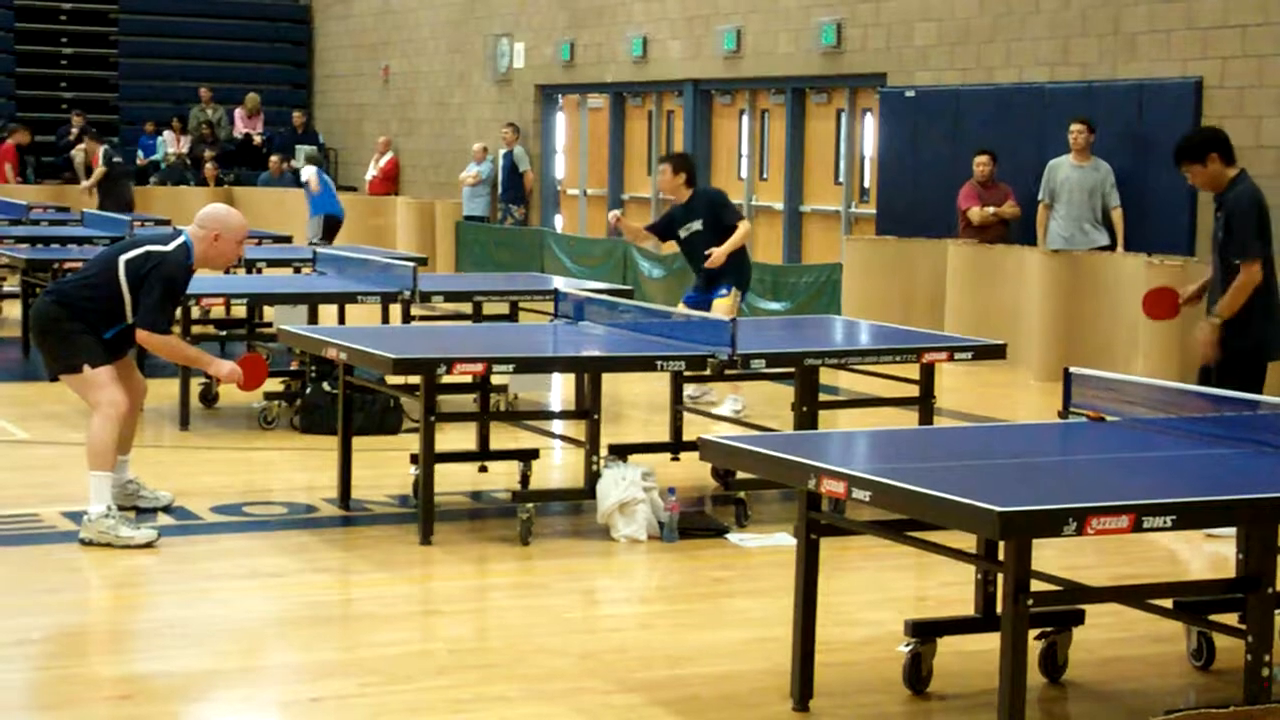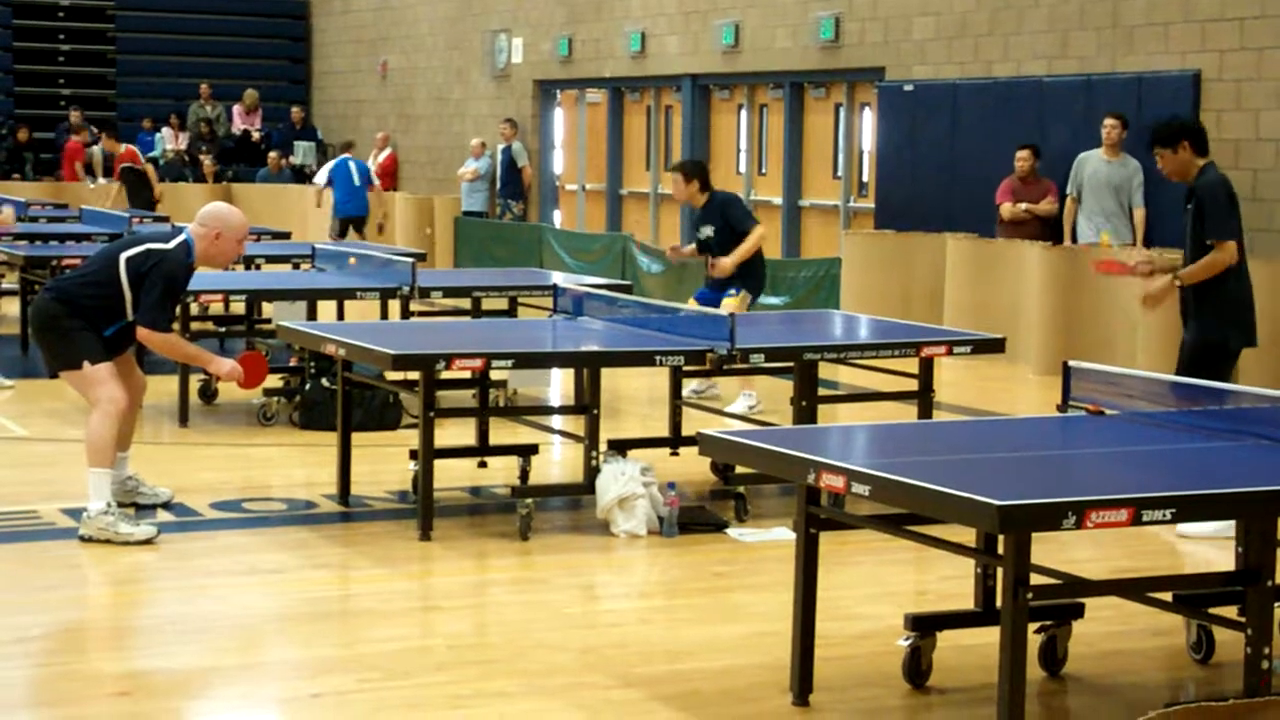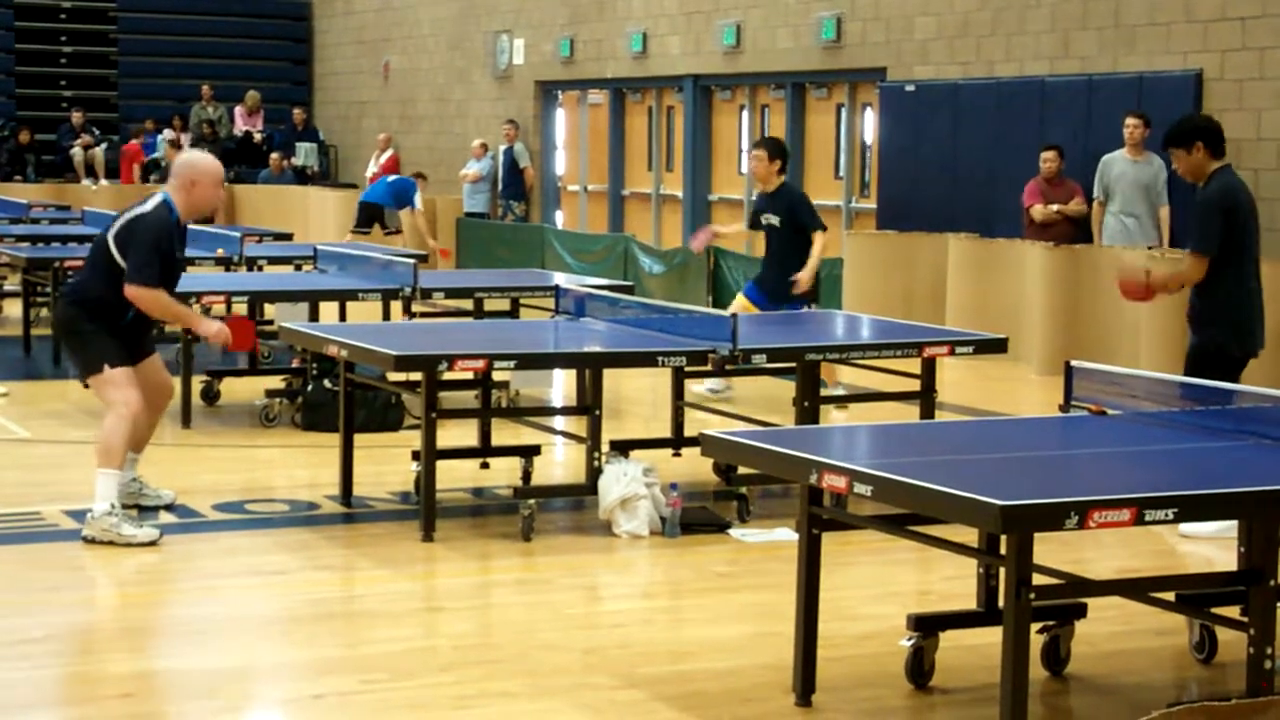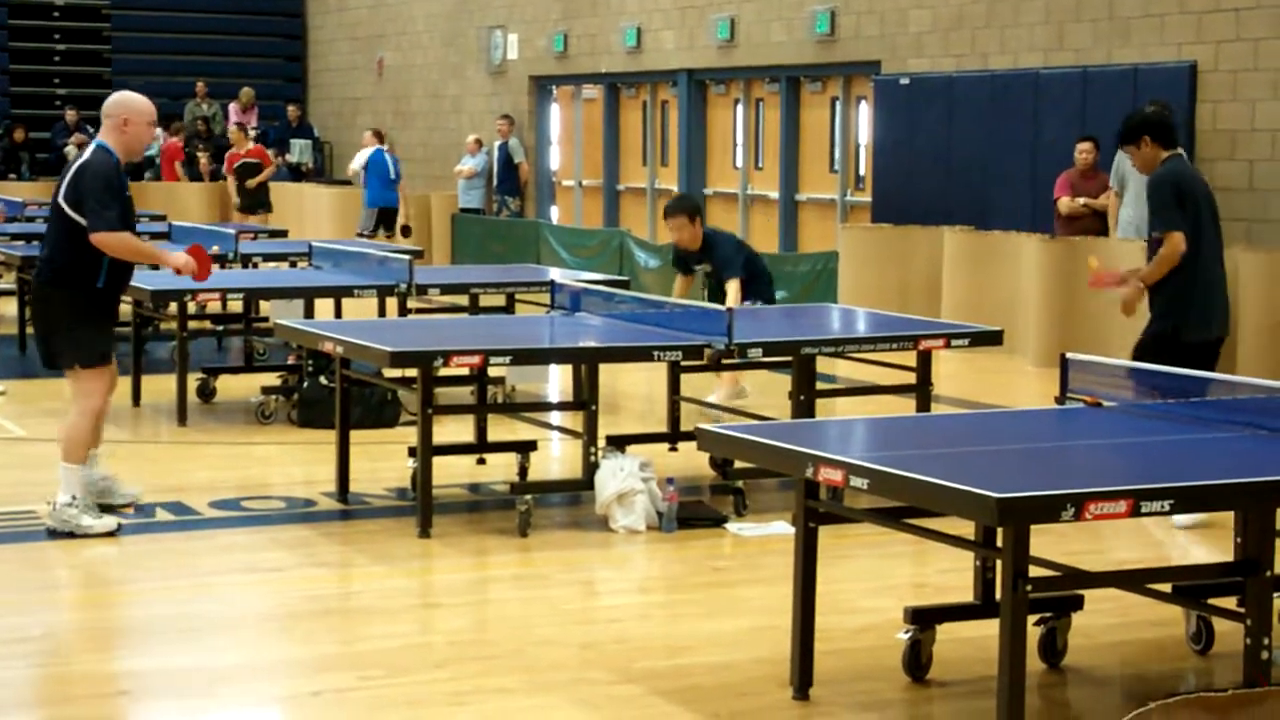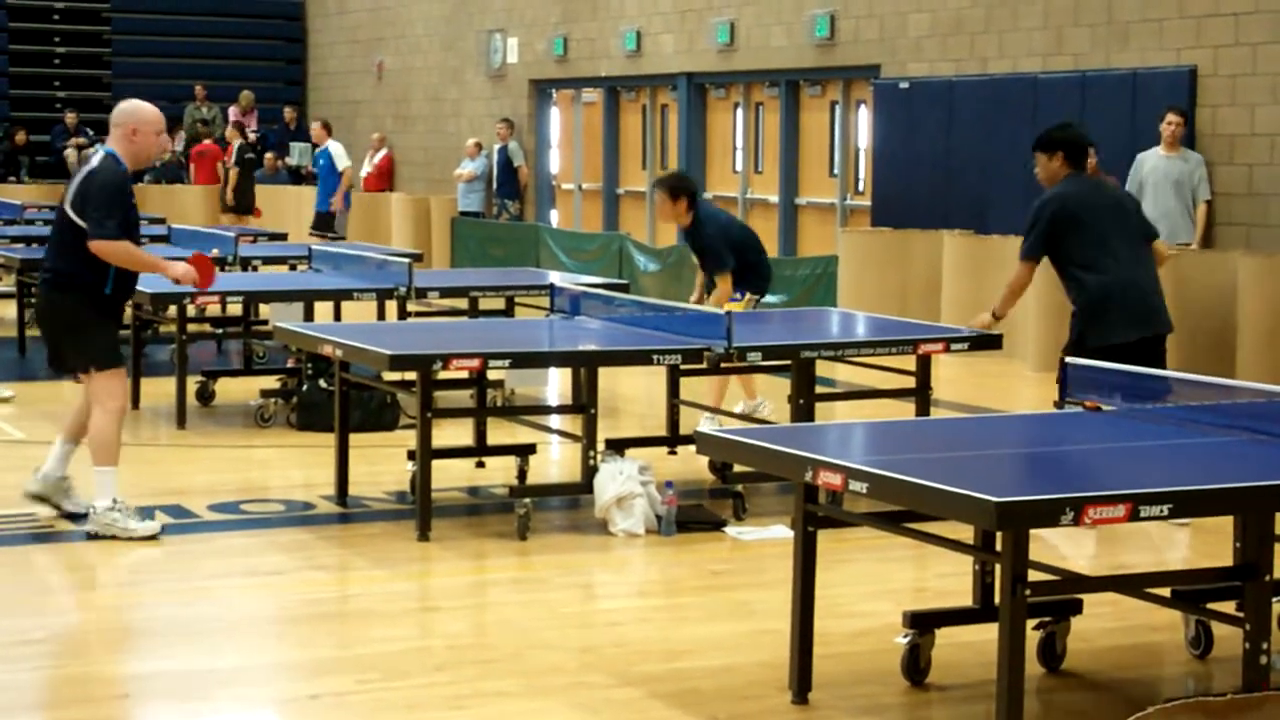
dt=0.7s
person 1, frame 1
left shoulder: (1243, 200)
right shoulder: (1228, 197)
left wrist: (1213, 320)
right wrist: (1202, 287)
left hip: (1246, 332)
right hip: (1228, 329)
person 1, frame 2
left shoulder: (1211, 187)
right shoulder: (1202, 188)
left elbow: (1226, 255)
left wrist: (1172, 282)
right wrist: (1164, 267)
left hip: (1220, 322)
right hip: (1207, 320)
person 1, frame 3
left shoulder: (1215, 195)
right shoulder: (1232, 189)
left elbow: (1196, 269)
left wrist: (1153, 280)
right wrist: (1174, 279)
left hip: (1222, 326)
right hip: (1233, 322)
person 1, frame 4
left shoulder: (1163, 180)
right shoulder: (1192, 178)
left elbow: (1175, 245)
left wrist: (1140, 283)
right wrist: (1144, 273)
left hip: (1184, 312)
right hip: (1209, 312)
person 1, frame 5
left shoulder: (1052, 203)
right shoulder: (1120, 196)
left elbow: (1022, 277)
right elbow: (1159, 253)
left wrist: (995, 314)
left hip: (1100, 320)
right hip: (1150, 316)
person 2, frame 1
left shoulder: (175, 253)
right shoulder: (170, 264)
left elbow: (148, 328)
right elbow: (149, 336)
right wrist: (210, 364)
left hip: (85, 321)
right hip: (60, 320)
left knee: (133, 392)
right knee: (112, 405)
left ankle: (121, 485)
right ankle: (99, 516)
person 2, frame 2
left shoulder: (176, 250)
right shoulder: (170, 262)
left elbow: (148, 325)
right elbow: (150, 333)
right wrist: (212, 362)
left hip: (85, 316)
right hip: (60, 317)
left knee: (133, 388)
right knee: (111, 401)
left ankle: (120, 482)
right ankle: (98, 513)
person 2, frame 3
left shoulder: (170, 219)
right shoulder: (155, 223)
right elbow: (138, 291)
right wrist: (198, 323)
left hip: (117, 320)
right hip: (85, 319)
left knee: (160, 390)
right knee: (126, 404)
left ankle: (126, 483)
right ankle: (104, 513)
person 2, frame 4
left shoulder: (102, 165)
right shoulder: (99, 168)
right elbow: (104, 236)
right wrist: (166, 258)
left hip: (83, 294)
right hip: (70, 297)
left knee: (103, 383)
right knee: (91, 397)
left ankle: (90, 478)
right ankle: (66, 505)
person 2, frame 5
left shoulder: (110, 173)
right shoulder: (106, 176)
right elbow: (103, 244)
right wrist: (166, 268)
left hip: (82, 300)
right hip: (75, 301)
left knee: (99, 395)
right knee: (112, 398)
left ankle: (51, 476)
right ankle: (106, 509)
person 3, frame 1
left shoulder: (712, 198)
right shoulder: (675, 216)
left elbow: (745, 227)
right elbow: (642, 236)
left wrist: (724, 250)
right wrist: (621, 222)
left hip: (731, 277)
right hip: (705, 281)
left ankle: (735, 399)
right ankle: (700, 388)
person 3, frame 2
left shoulder: (727, 203)
right shoulder: (699, 216)
left elbow: (758, 232)
right elbow: (701, 248)
left wrist: (732, 260)
right wrist: (679, 251)
left hip: (745, 280)
right hip: (719, 281)
left ankle: (749, 396)
right ankle: (705, 382)
person 3, frame 3
left shoulder: (794, 198)
right shoulder: (763, 199)
left elbow: (819, 236)
left wrist: (809, 269)
right wrist: (719, 231)
left hip: (796, 282)
right hip: (768, 279)
left ankle: (834, 388)
right ankle: (720, 382)
person 3, frame 4
left shoulder: (722, 246)
right shoulder: (682, 246)
left elbow: (734, 289)
right elbow: (684, 279)
left hip: (755, 293)
right hip: (721, 293)
left ankle: (722, 401)
right ankle: (732, 387)
person 3, frame 5
left shoulder: (710, 231)
right shoulder: (689, 220)
left elbow: (724, 288)
right wrist: (698, 292)
left hip: (749, 279)
right hip: (729, 272)
left ankle: (711, 417)
right ankle: (753, 403)
